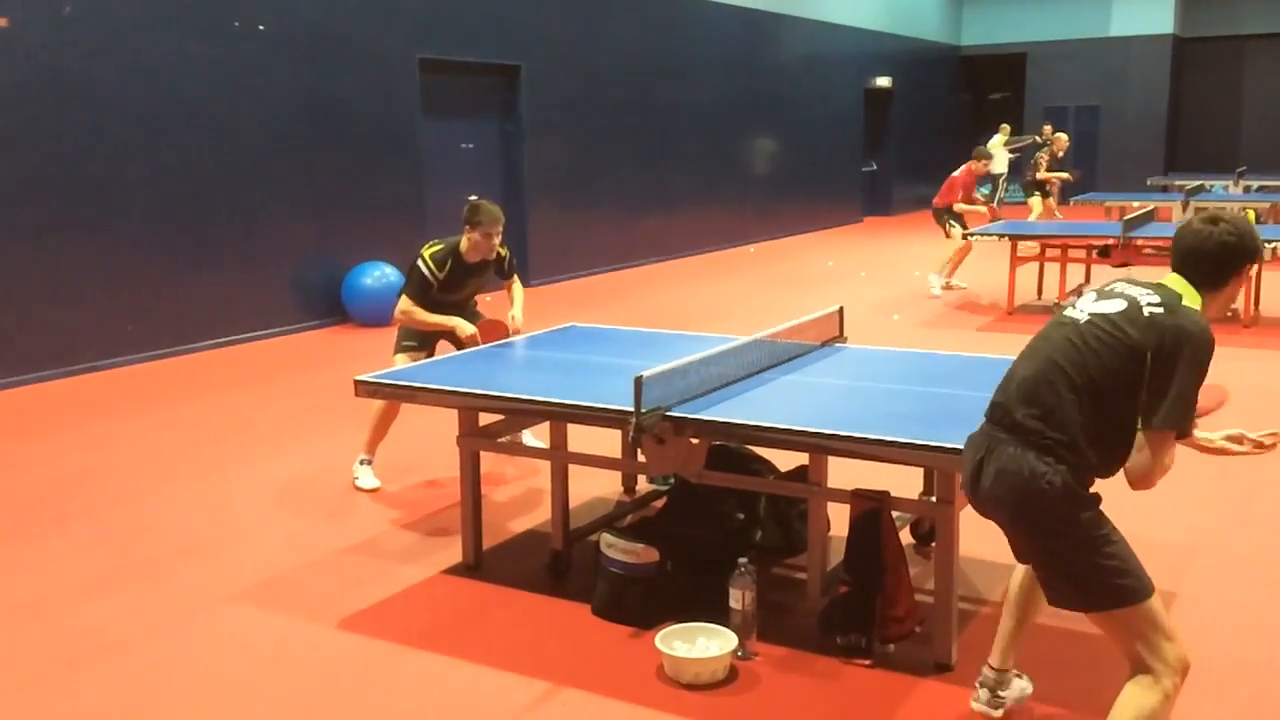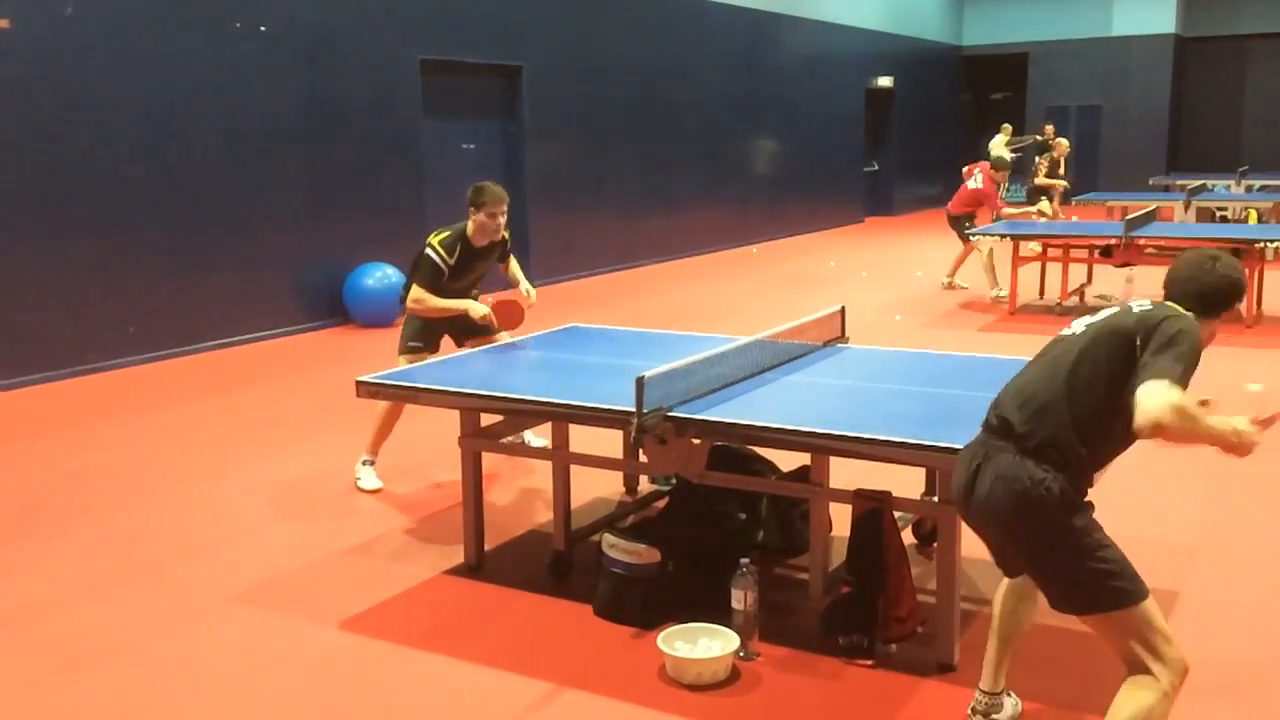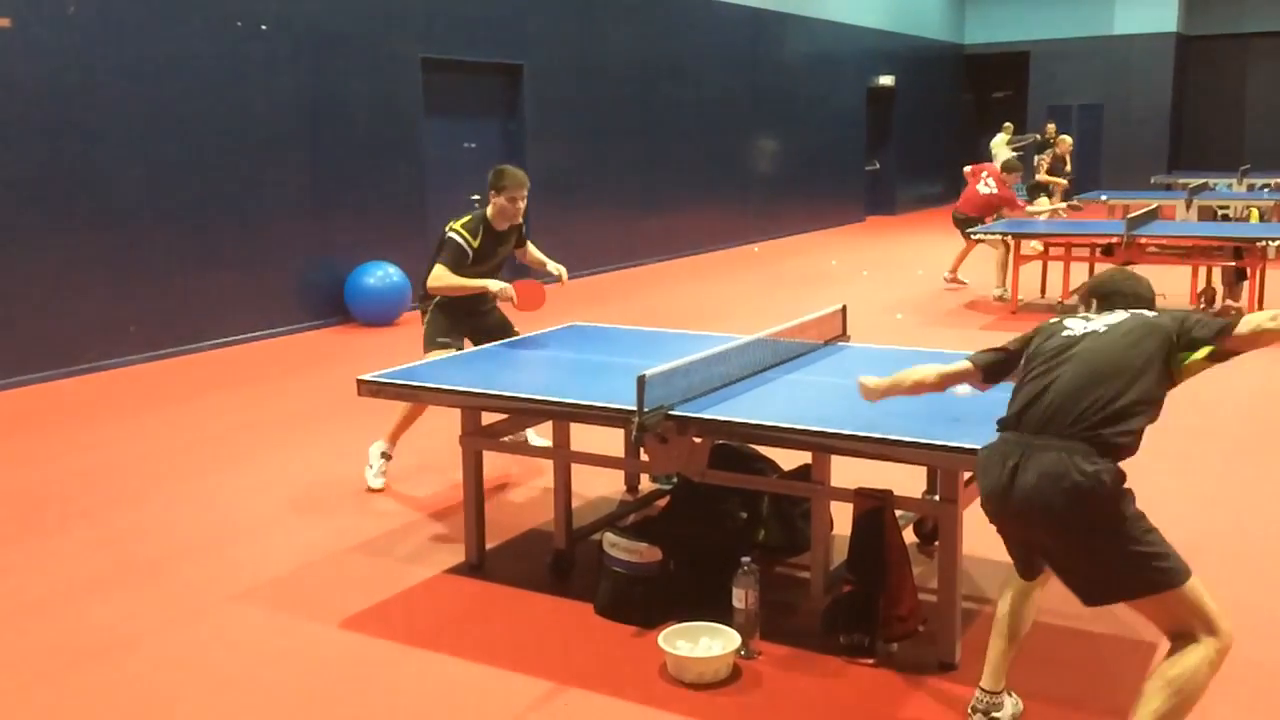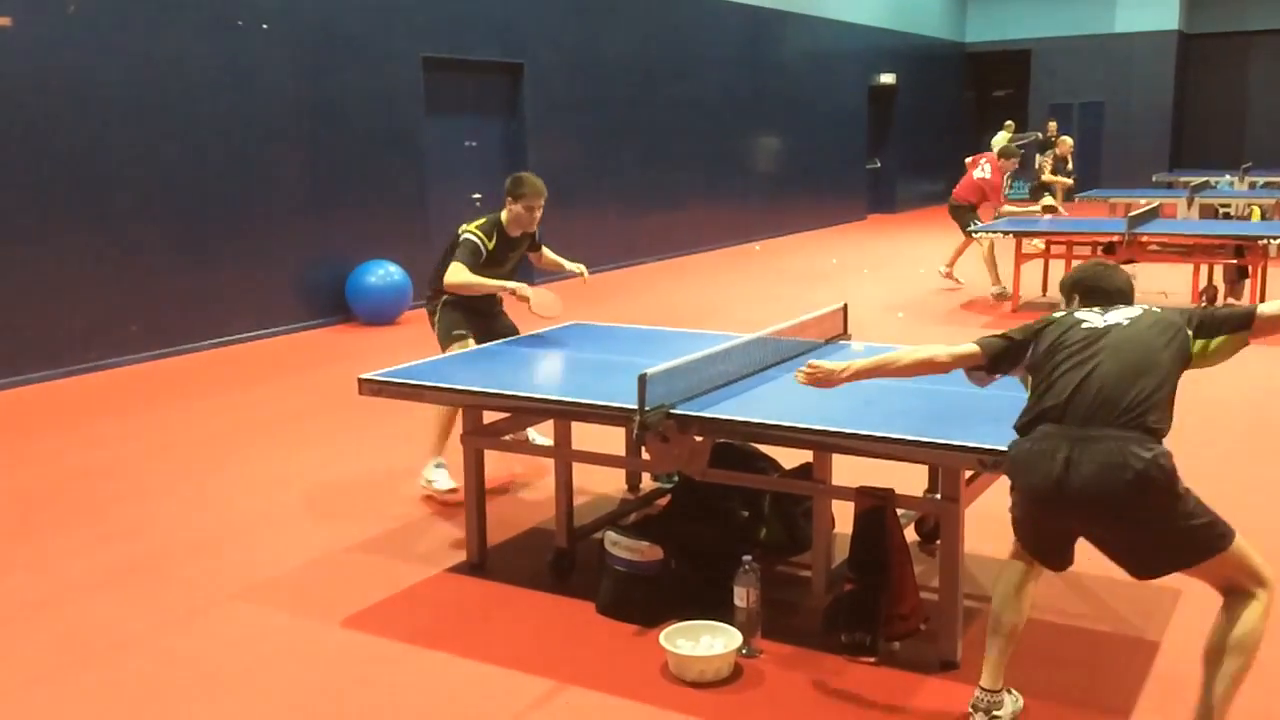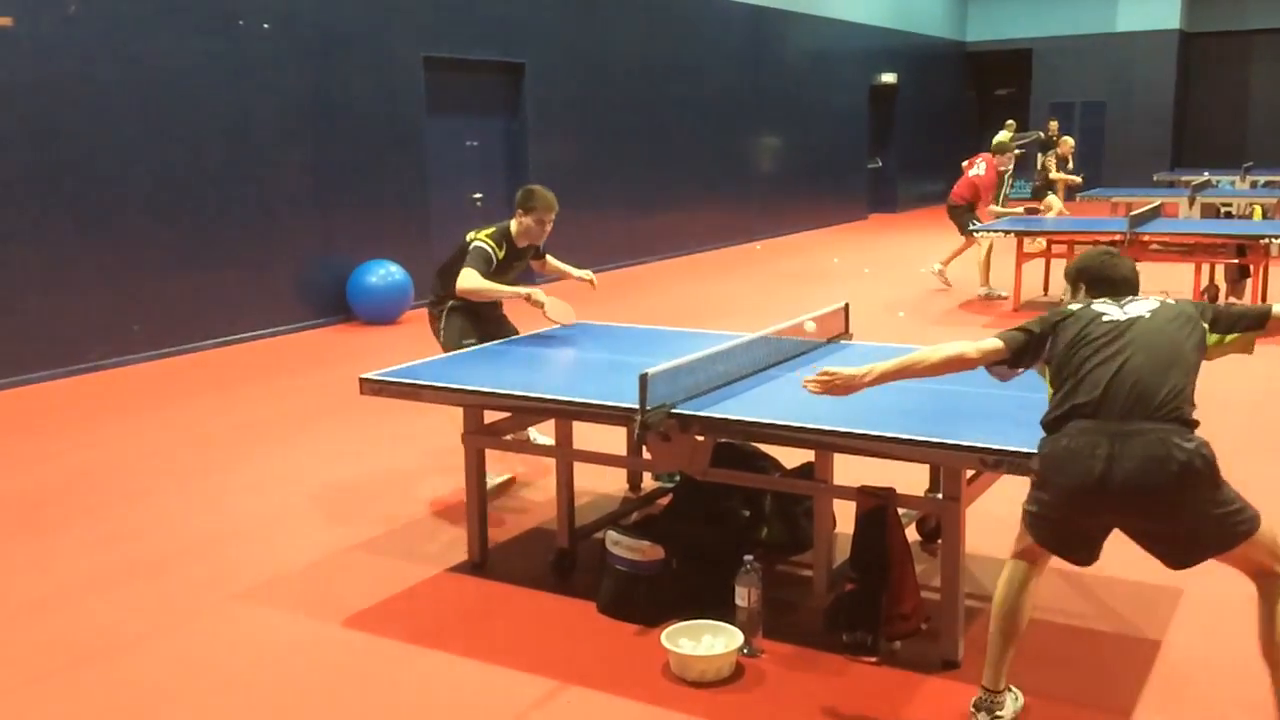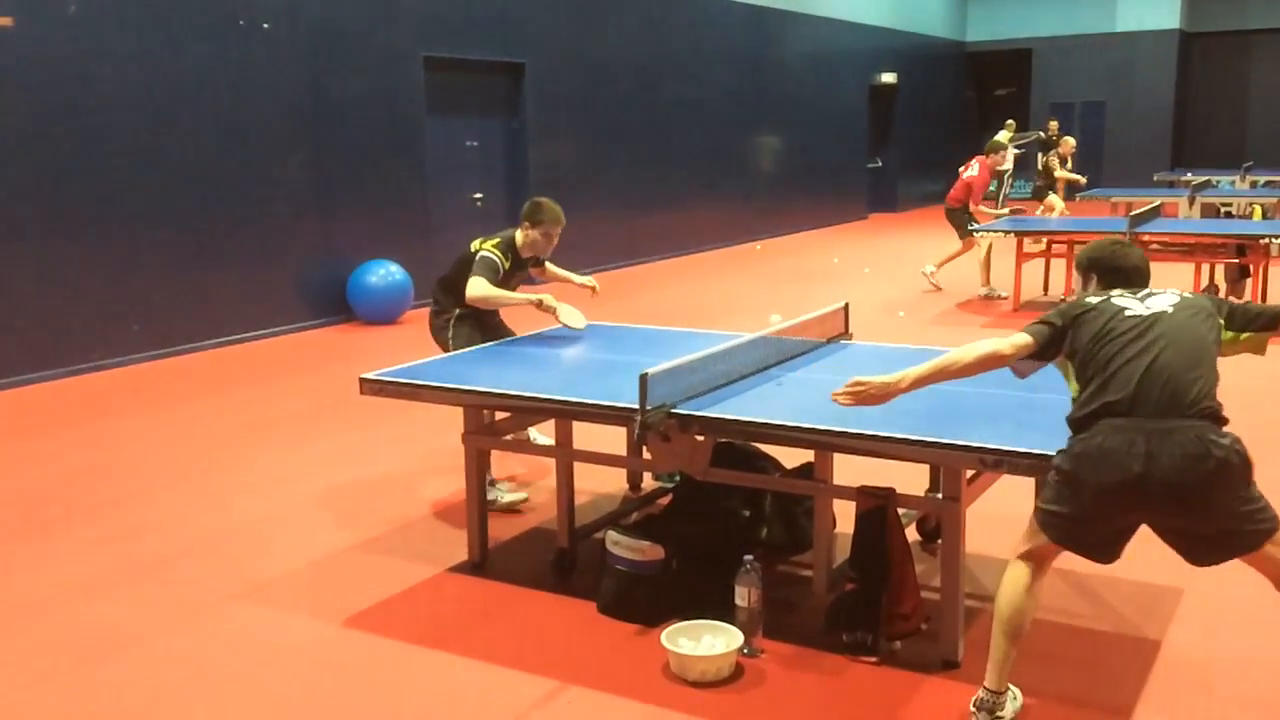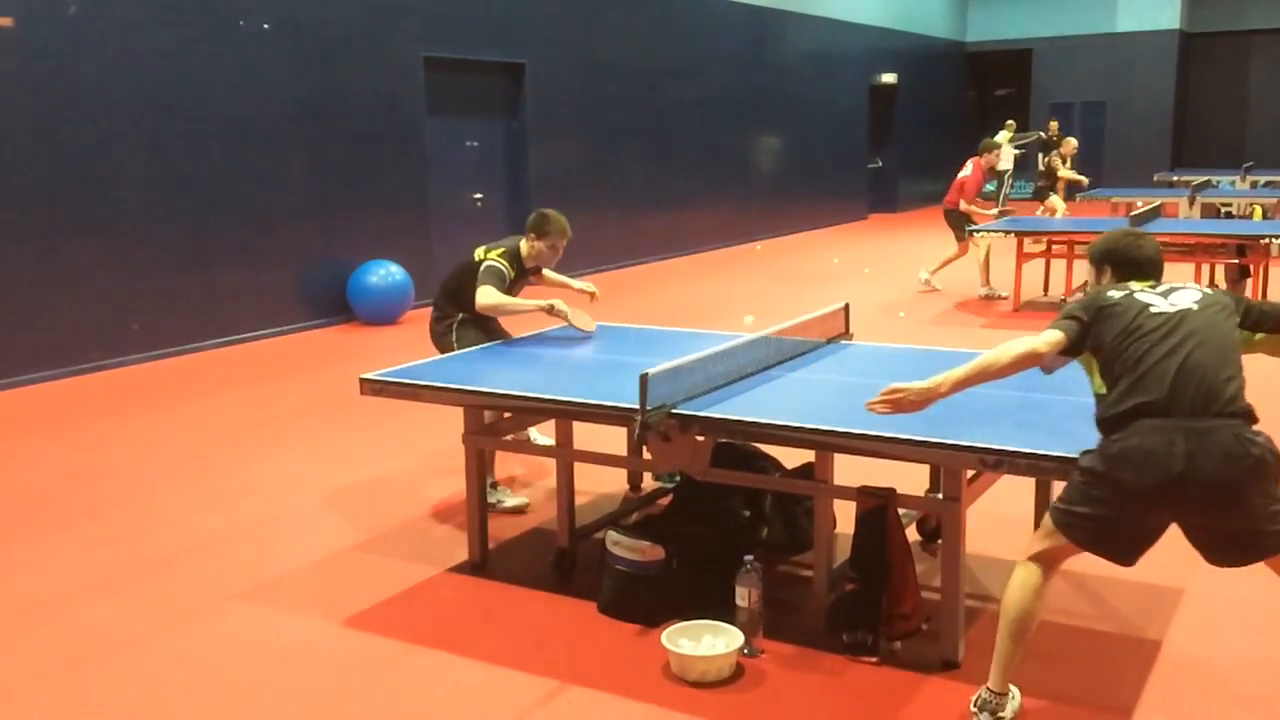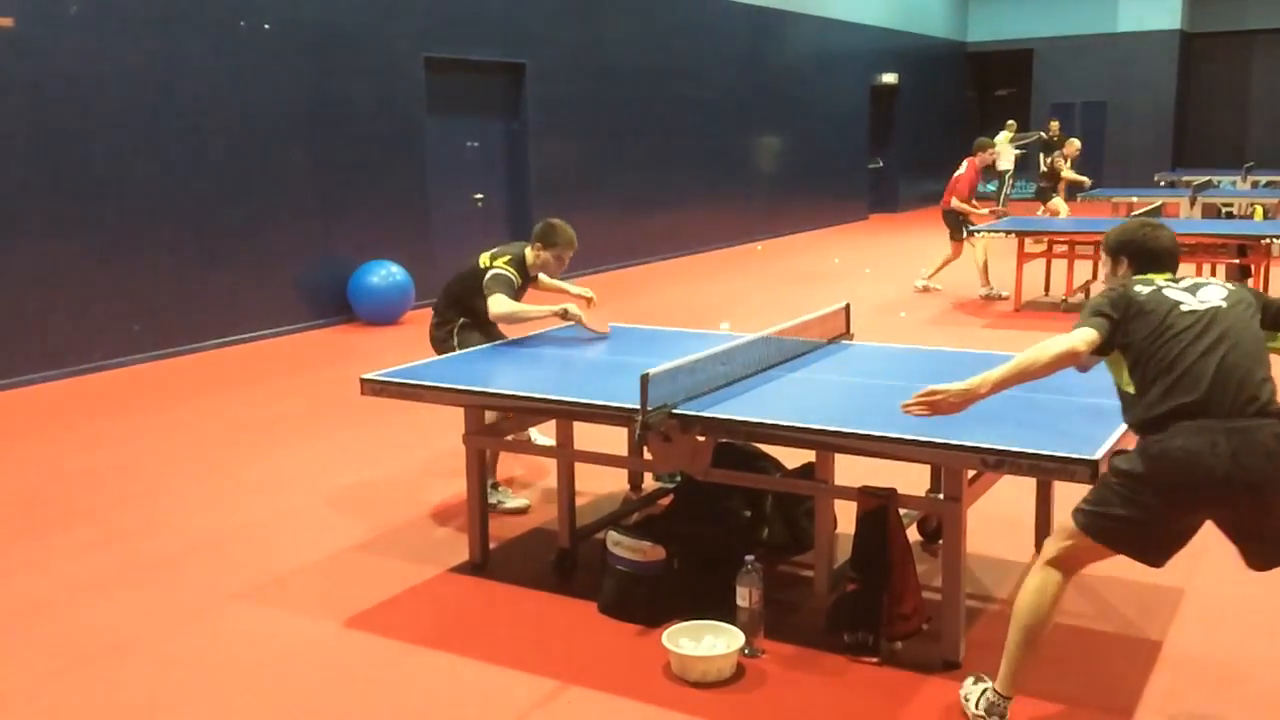
dt=0.2s
person 1, frame 1
left shoulder: (1117, 290)
right shoulder: (1187, 330)
right elbow: (1142, 471)
left wrist: (1200, 438)
right wrist: (1190, 436)
left hip: (985, 456)
right hip: (1038, 479)
left knee: (1046, 544)
right knee: (1163, 665)
person 1, frame 2
left shoulder: (1115, 320)
right shoulder: (1178, 327)
right elbow: (1153, 416)
right wrist: (1227, 434)
left hip: (974, 472)
right hip: (1031, 488)
left knee: (1033, 562)
right knee: (1160, 668)
person 1, frame 3
left shoulder: (1051, 330)
right shoulder: (1167, 325)
left elbow: (945, 373)
left wrist: (881, 387)
left hip: (1002, 473)
right hip: (1077, 480)
left knee: (1033, 570)
right knee: (1204, 640)
person 1, frame 4
left shoulder: (1049, 328)
right shoulder: (1173, 320)
left elbow: (940, 356)
right elbow: (1272, 313)
left wrist: (845, 370)
left hip: (1040, 462)
right hip: (1128, 468)
left knee: (1026, 559)
right knee: (1249, 587)
person 1, frame 5
left shoulder: (1063, 318)
right shoulder: (1187, 311)
left elbow: (969, 353)
left wrist: (865, 376)
left hip: (1073, 458)
right hip: (1165, 459)
left knee: (1026, 557)
person 1, frame 6
left shoulder: (1081, 310)
right shoulder: (1202, 306)
left elbow: (1004, 349)
left wrist: (901, 382)
left hip: (1103, 456)
right hip: (1197, 456)
left knee: (1030, 557)
person 1, frame 7
left shoulder: (1099, 304)
right shoulder: (1218, 300)
left elbow: (1038, 347)
left wrist: (938, 387)
left hip: (1136, 455)
right hip: (1229, 454)
left knee: (1039, 557)
person 1, frame 8
left shoulder: (1120, 298)
right shoulder: (1236, 294)
left elbow: (1075, 346)
left wrist: (977, 388)
left hip: (1173, 456)
left knee: (1056, 559)
person 2, frame 1
left shoulder: (498, 254)
right shoulder: (434, 259)
left elbow: (513, 282)
right elbow: (403, 313)
left wrist: (516, 309)
right wrist: (453, 324)
left hip: (462, 313)
right hip: (422, 317)
left ankle: (515, 432)
right ankle: (365, 460)
person 2, frame 2
left shoulder: (499, 237)
right shoulder: (442, 247)
left elbow: (507, 261)
right elbow: (414, 302)
left wrist: (522, 283)
right wrist: (466, 306)
left hip: (466, 307)
right hip: (426, 310)
left ankle: (515, 432)
right ankle: (367, 460)
person 2, frame 3
left shoulder: (513, 223)
right shoulder: (464, 232)
left elbow: (524, 247)
right elbow: (435, 283)
left wrist: (546, 263)
right wrist: (487, 284)
left hip: (481, 304)
right hip: (445, 304)
left ankle: (519, 432)
right ankle: (383, 450)
person 2, frame 4
left shoulder: (526, 231)
right shoulder: (478, 235)
left elbow: (538, 254)
right elbow: (452, 281)
left wrist: (567, 265)
right wrist: (507, 286)
left hip: (486, 305)
right hip: (451, 303)
left ankle: (520, 431)
right ankle: (436, 464)
person 2, frame 5
left shoulder: (530, 237)
right shoulder: (488, 243)
left elbow: (542, 262)
right elbow: (466, 286)
left wrist: (573, 273)
right wrist: (521, 292)
left hip: (485, 310)
right hip: (453, 308)
left ankle: (521, 429)
person 2, frame 6
left shoulder: (530, 248)
right shoulder: (494, 252)
left elbow: (539, 268)
right elbow: (475, 294)
left wrist: (573, 279)
right wrist: (532, 299)
left hip: (482, 315)
right hip: (453, 316)
left ankle: (521, 430)
right ankle: (484, 485)
person 2, frame 7
left shoulder: (528, 254)
right shoulder: (499, 261)
left elbow: (535, 273)
right elbow: (485, 302)
left wrist: (571, 284)
right wrist: (543, 305)
left hip: (479, 321)
right hip: (453, 322)
left ankle: (521, 431)
right ankle: (485, 487)
person 2, frame 8
left shoulder: (525, 257)
right shoulder: (504, 268)
left elbow: (531, 278)
right elbow: (499, 312)
left wrist: (568, 289)
right wrist: (556, 310)
left hip: (476, 323)
right hip: (453, 328)
left ankle: (521, 432)
right ankle: (486, 487)
